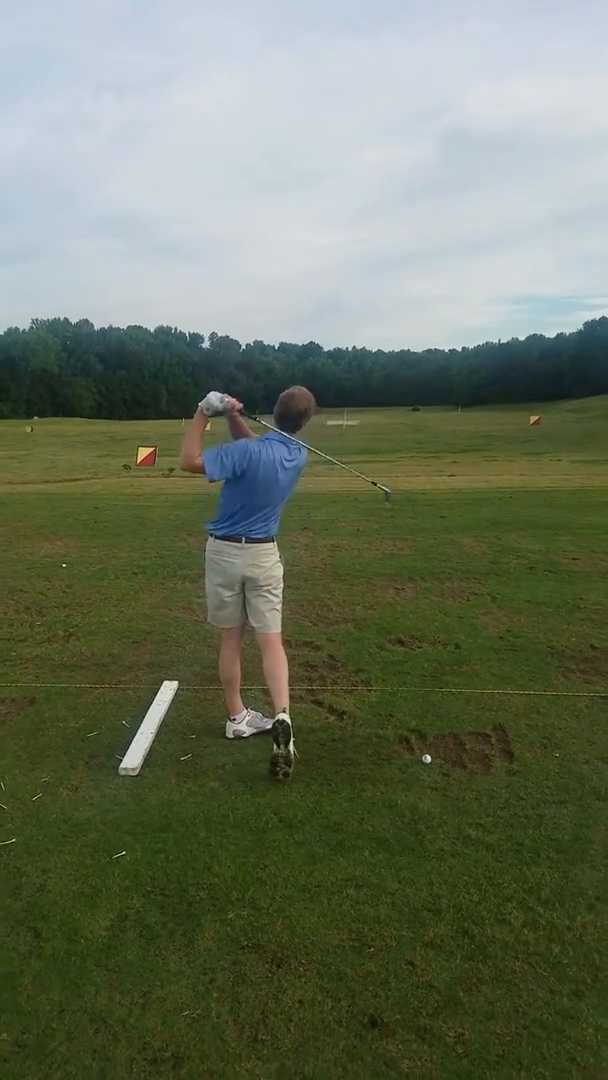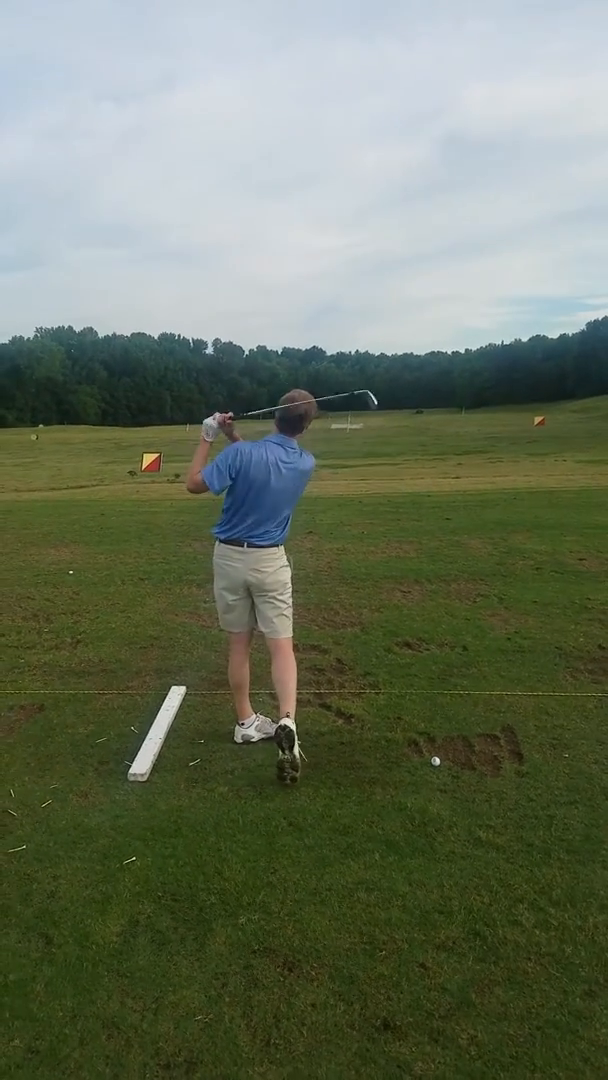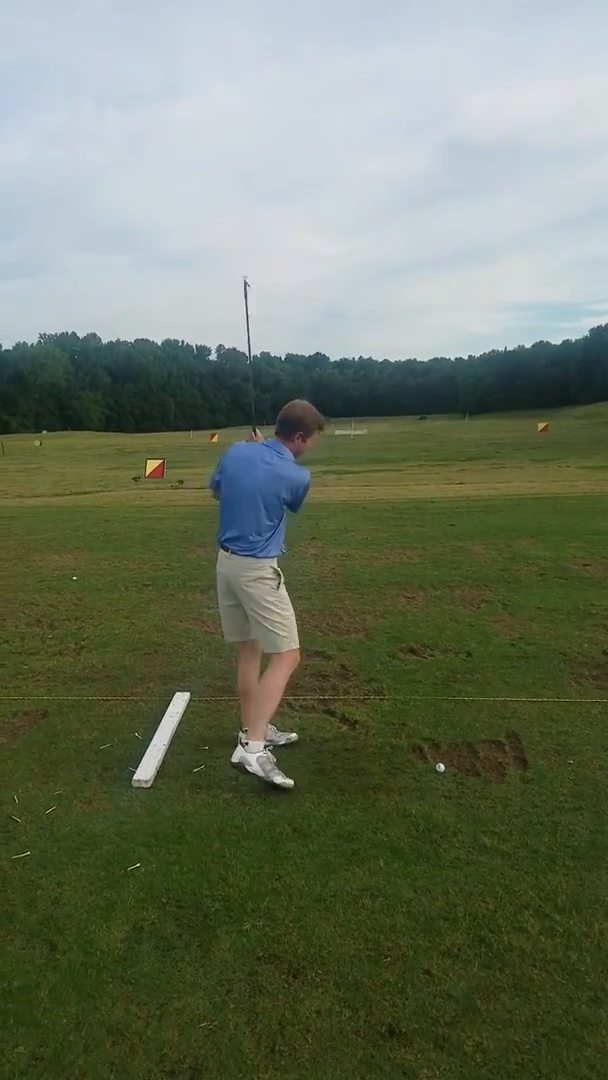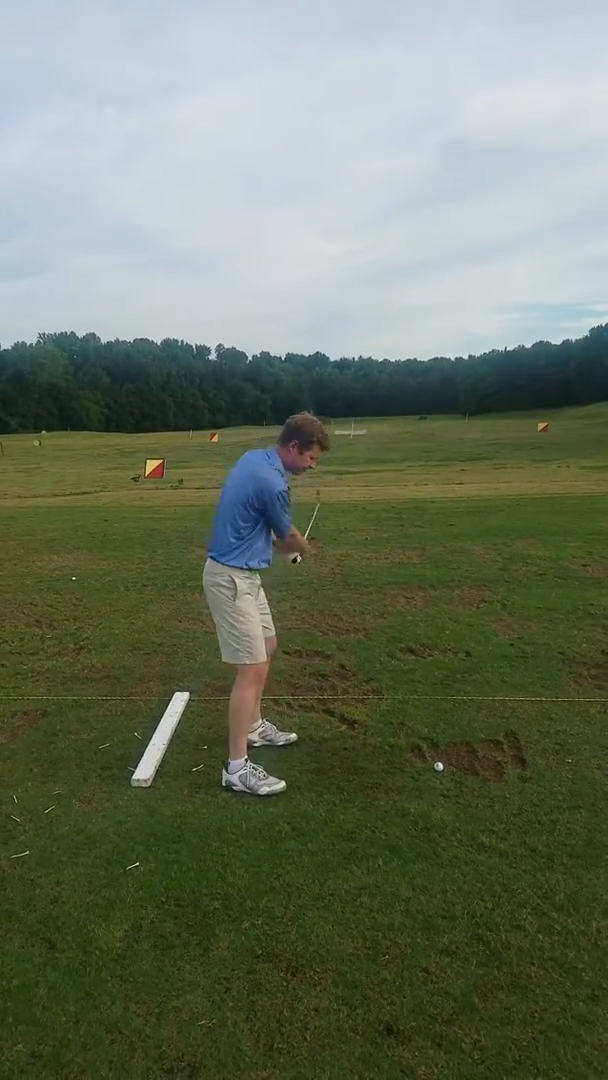
dt=0.3s
person 1, frame 1
left shoulder: (250, 453)
right shoulder: (299, 456)
left elbow: (189, 462)
left wrist: (203, 413)
right wrist: (233, 416)
left hip: (224, 552)
right hip: (263, 555)
left knee: (230, 639)
right knee: (271, 640)
left ankle: (237, 717)
right ankle: (282, 716)
person 1, frame 2
left shoulder: (243, 454)
right shoulder: (306, 464)
left elbow: (194, 484)
left wrist: (208, 438)
right wrist: (232, 434)
left hip: (230, 556)
right hip: (271, 560)
left knee: (239, 644)
right knee: (282, 646)
left ankle: (246, 722)
right ankle: (287, 722)
person 1, frame 3
left shoulder: (234, 453)
right shoulder: (297, 477)
left elbow: (217, 492)
left hip: (228, 563)
right hip: (258, 571)
left knee: (250, 652)
right knee: (286, 657)
left ankle: (253, 726)
right ankle: (251, 748)
person 1, frame 4
left shoulder: (252, 459)
right shoulder: (272, 484)
right elbow: (287, 538)
left wrist: (283, 543)
right wrist: (304, 547)
left hip: (233, 572)
right hip: (232, 579)
left knee: (266, 648)
right knee: (253, 670)
left ankle: (253, 726)
right ankle: (236, 766)
